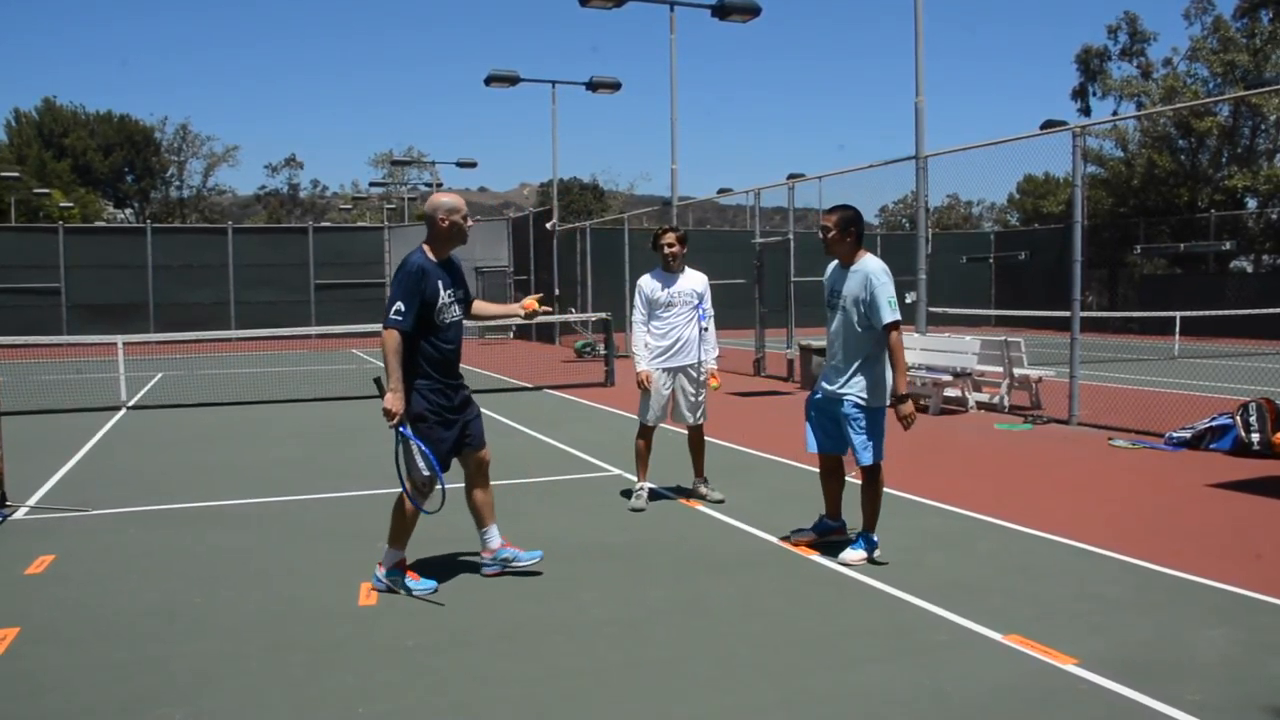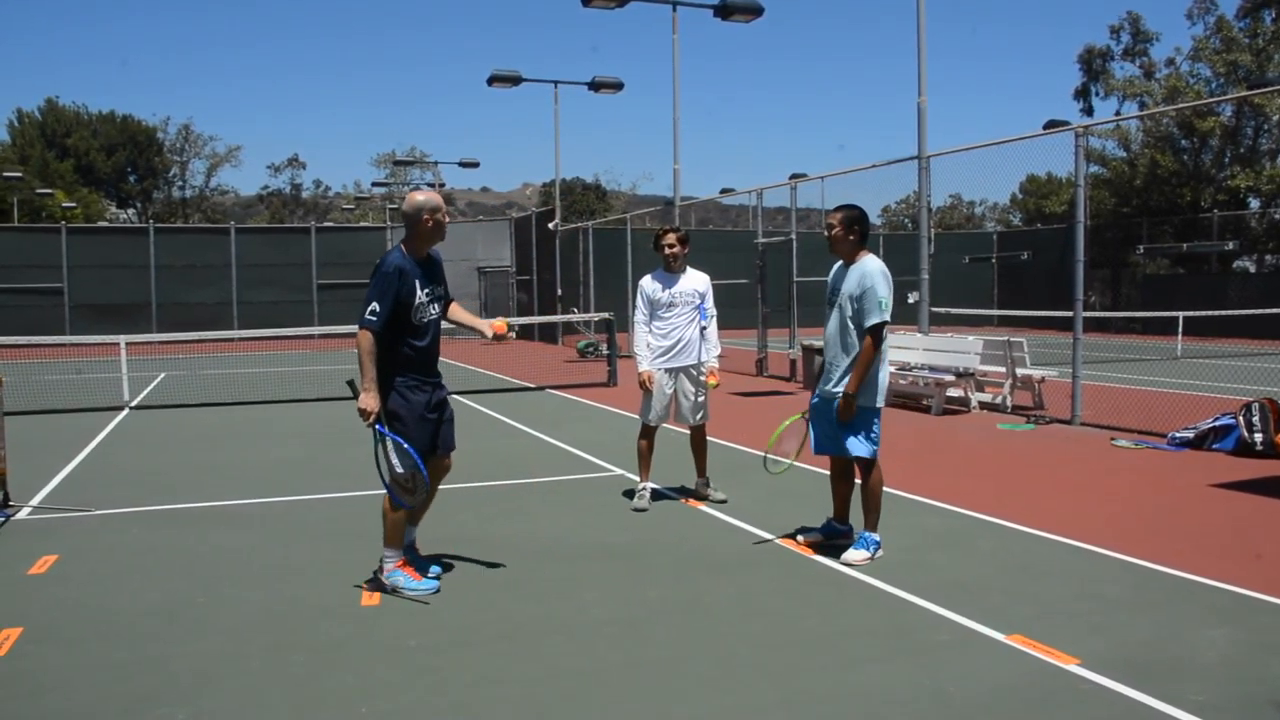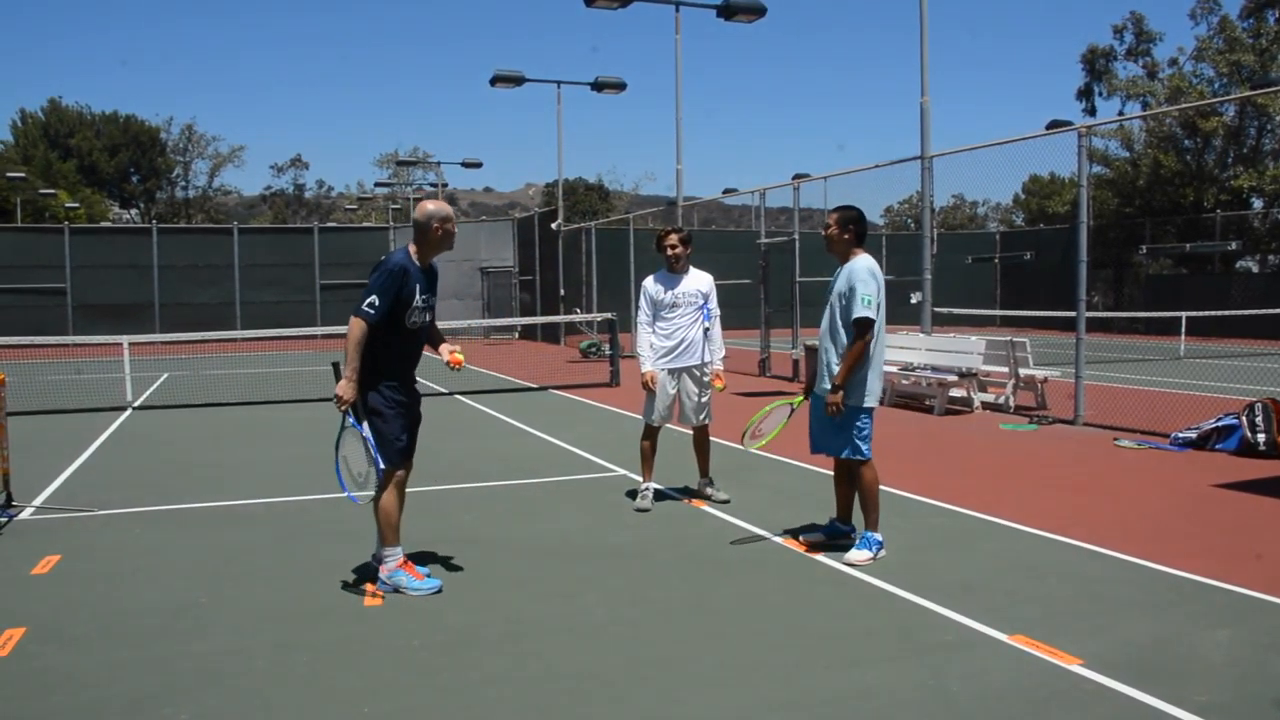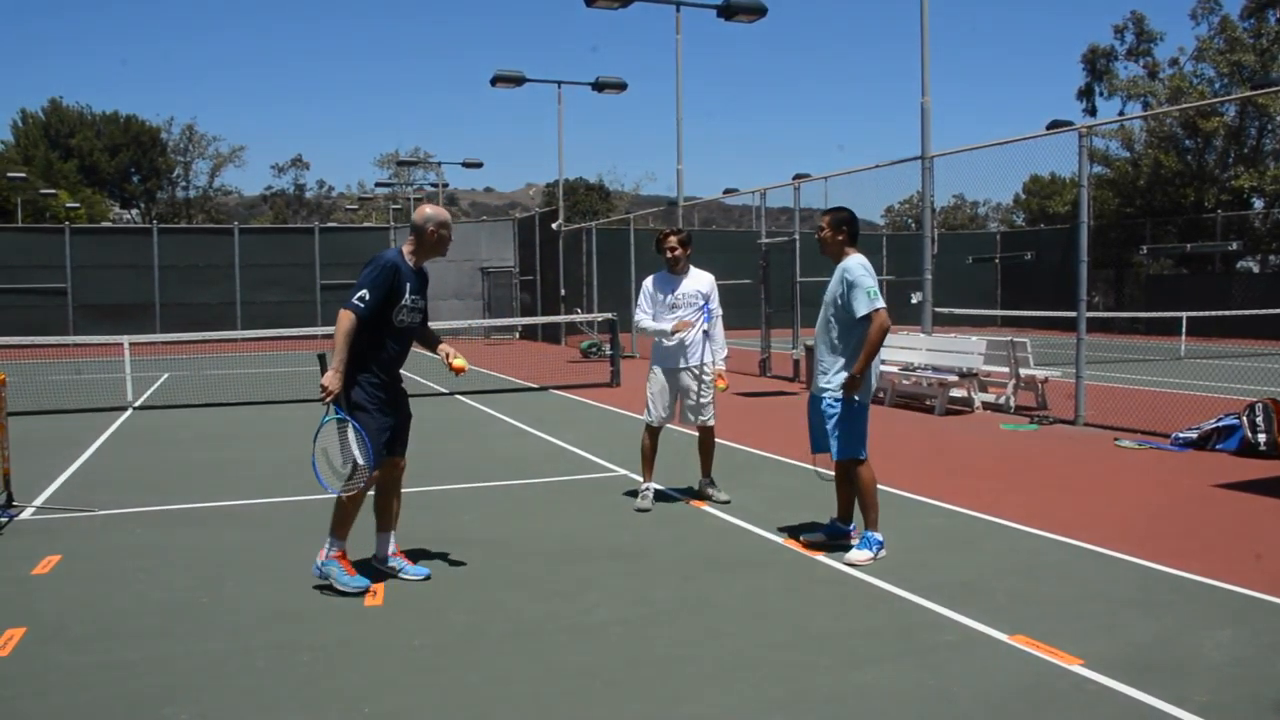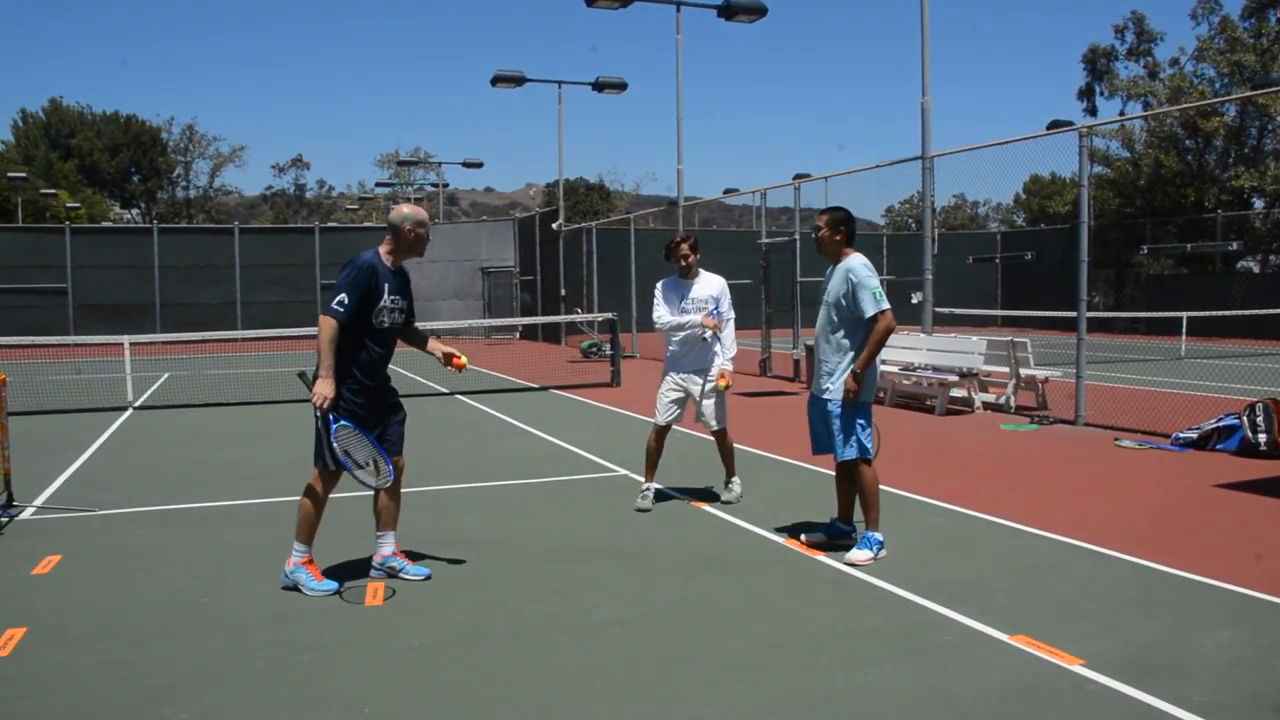
dt=0.3s
person 1, frame 1
left shoulder: (451, 265)
right shoulder: (415, 269)
right elbow: (392, 331)
left wrist: (516, 309)
right wrist: (395, 390)
left hip: (454, 388)
right hip: (424, 394)
left knee: (478, 462)
left ankle: (494, 550)
right ankle: (389, 567)
person 1, frame 2
left shoulder: (434, 260)
right shoulder: (393, 268)
right elbow: (368, 330)
left wrist: (479, 325)
right wrist: (369, 390)
left hip: (431, 383)
right hip: (402, 389)
left knee: (439, 466)
left ankle: (404, 545)
right ankle: (392, 567)
person 1, frame 3
left shoulder: (430, 270)
right shoulder: (395, 268)
right elbow: (360, 321)
left wrist: (441, 344)
right wrist: (349, 378)
left hip: (405, 385)
right hip: (380, 387)
left knee: (400, 472)
right knee: (393, 473)
left ankle: (386, 553)
right ankle: (392, 567)
person 1, frame 4
left shoulder: (420, 274)
right shoulder: (387, 265)
right elbow: (349, 314)
left wrist: (442, 348)
right wrist: (336, 370)
left hip: (389, 384)
right hip: (361, 384)
left knee: (394, 467)
left ankle: (386, 554)
right ankle: (332, 556)
person 1, frame 5
left shoulder: (402, 275)
right shoulder: (364, 267)
right elbow: (329, 319)
left wrist: (436, 347)
right wrist: (326, 378)
left hip: (378, 387)
right hip: (344, 390)
left knee: (393, 467)
right knee: (327, 475)
left ankle: (385, 555)
right ankle: (298, 563)
person 2, frame 1
left shoulder: (874, 273)
right shoulder: (832, 270)
left elbow: (892, 333)
left wrist: (902, 393)
left hip: (862, 390)
right hip: (830, 385)
left knee: (868, 463)
right knee: (827, 456)
left ankle: (868, 538)
right ankle: (832, 522)
person 2, frame 2
left shoulder: (872, 272)
right shoulder: (838, 270)
left elbow: (872, 338)
left wrist: (851, 390)
right wrist: (824, 382)
left hip: (858, 391)
right hip: (831, 386)
left knee: (865, 460)
right knee: (837, 458)
left ankle: (870, 537)
right ankle: (839, 525)
person 2, frame 3
left shoulder: (862, 269)
right shoulder: (843, 270)
left elbow: (863, 335)
left wrist: (838, 384)
right wrist: (819, 377)
left hip: (851, 389)
right hip: (830, 385)
left knee: (858, 459)
right knee: (840, 458)
left ankle: (872, 537)
right ankle: (843, 525)
person 2, frame 4
left shoulder: (855, 268)
right shoulder: (841, 269)
left elbow: (881, 322)
left wrist: (856, 374)
left hip: (844, 387)
right hip: (826, 385)
left knee: (855, 458)
right knee: (840, 458)
left ankle: (872, 536)
right ankle: (843, 525)
person 2, frame 5
left shoulder: (856, 269)
right shoulder: (834, 270)
left elbow: (885, 322)
left wrist: (857, 372)
left hip: (846, 386)
right hip: (826, 385)
left knee: (858, 458)
right knee: (841, 458)
left ankle: (873, 536)
right ankle: (843, 525)
person 3, frame 1
left shoulder: (699, 280)
right shoulder: (646, 282)
left elbow: (707, 323)
right elbow: (639, 325)
left wrist: (711, 361)
right wrist: (640, 365)
left hip: (692, 363)
right hip: (656, 365)
left knee: (696, 424)
right knee: (647, 425)
left ankle: (699, 483)
right ankle: (641, 486)
person 3, frame 2
left shoulder: (701, 280)
right shoulder: (648, 283)
left elbow: (709, 322)
right elbow: (641, 326)
left wrist: (712, 360)
right wrist: (642, 365)
left hip: (693, 364)
right hip: (658, 366)
left knee: (698, 425)
right knee: (649, 425)
left ankle: (702, 482)
right ankle: (644, 486)
person 3, frame 3
left shoulder: (705, 280)
right shoulder: (651, 284)
left elbow: (714, 323)
right elbow: (644, 327)
left wrist: (717, 362)
right wrist: (645, 366)
left hip: (697, 364)
right hip: (661, 366)
left knee: (701, 425)
right knee: (652, 425)
left ankle: (704, 483)
right ankle: (646, 486)
person 3, frame 4
left shoulder: (706, 280)
right shoulder: (652, 283)
left elbow: (715, 323)
right elbow: (640, 322)
left wrist: (720, 362)
right wrist: (669, 327)
left hip: (699, 366)
right hip: (663, 367)
left knee: (706, 426)
right knee: (653, 426)
left ankle: (706, 482)
right ankle: (647, 486)
person 3, frame 5
left shoulder: (717, 284)
right shoulder: (664, 287)
left elbow: (727, 325)
right elbow: (661, 322)
left wrist: (727, 364)
right wrist: (697, 320)
left hip: (708, 370)
right hip: (675, 370)
left knee: (719, 429)
right knee: (660, 427)
left ankle: (732, 481)
right ankle: (648, 487)
